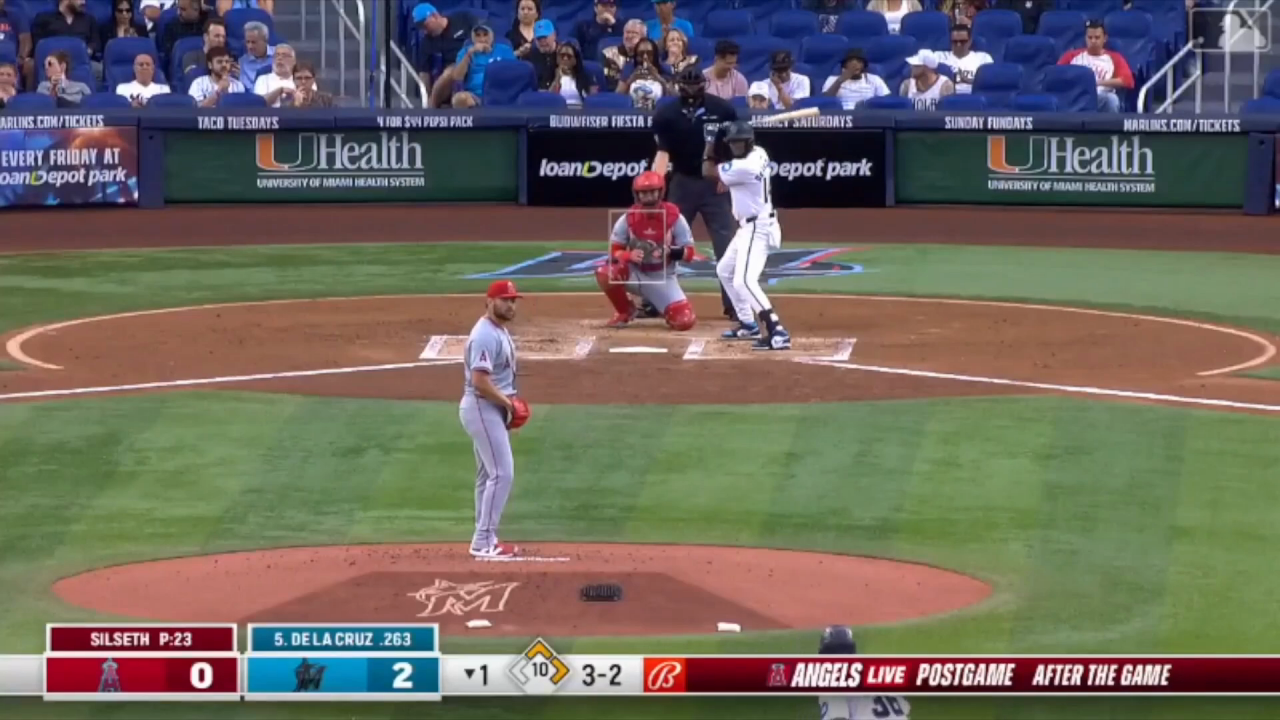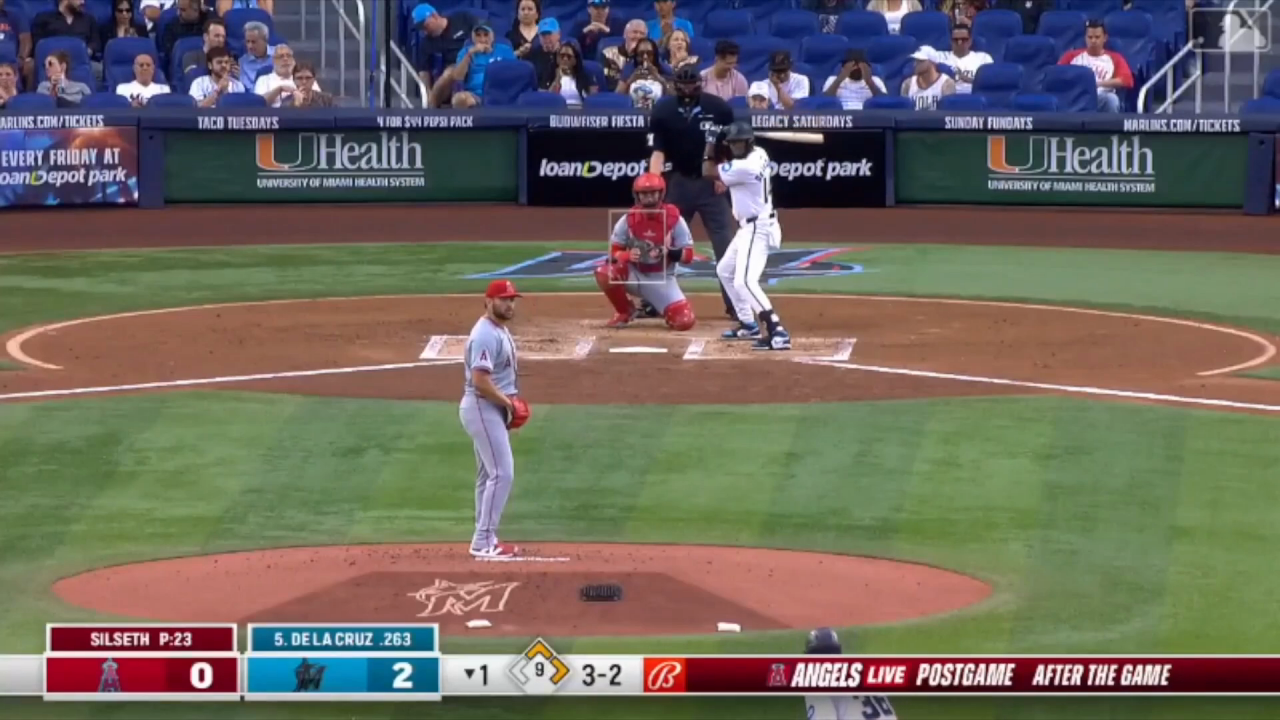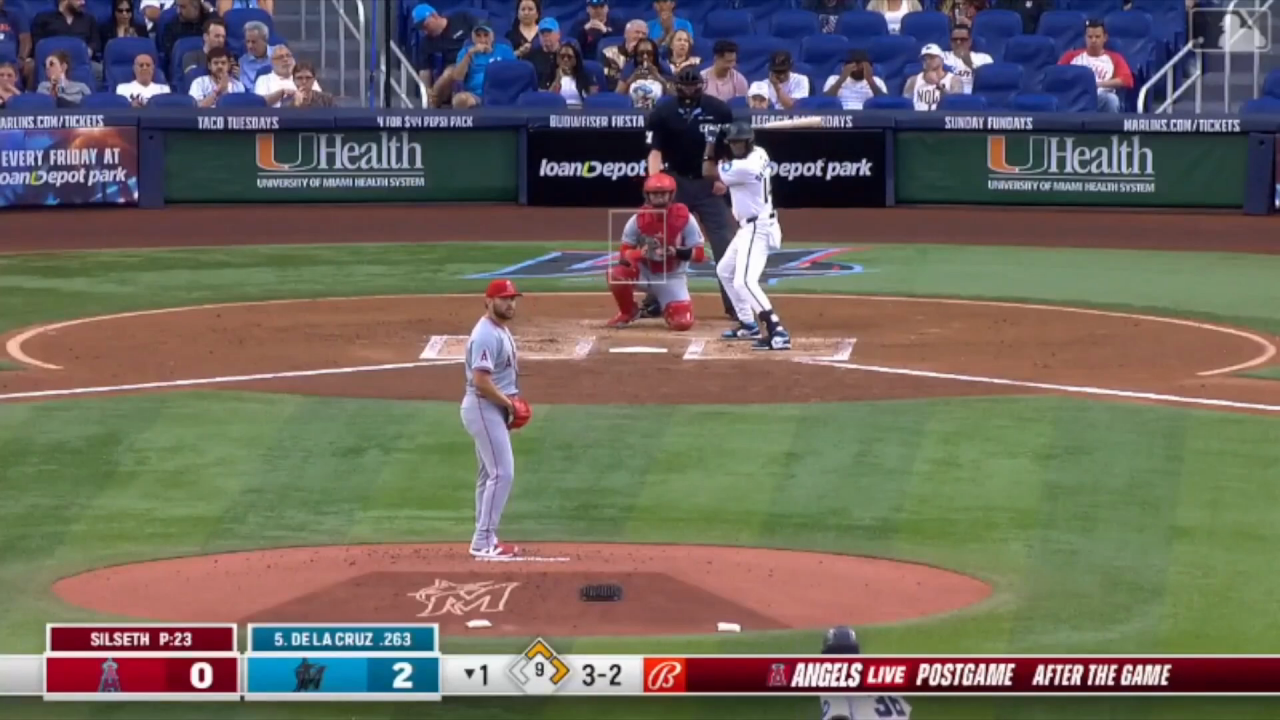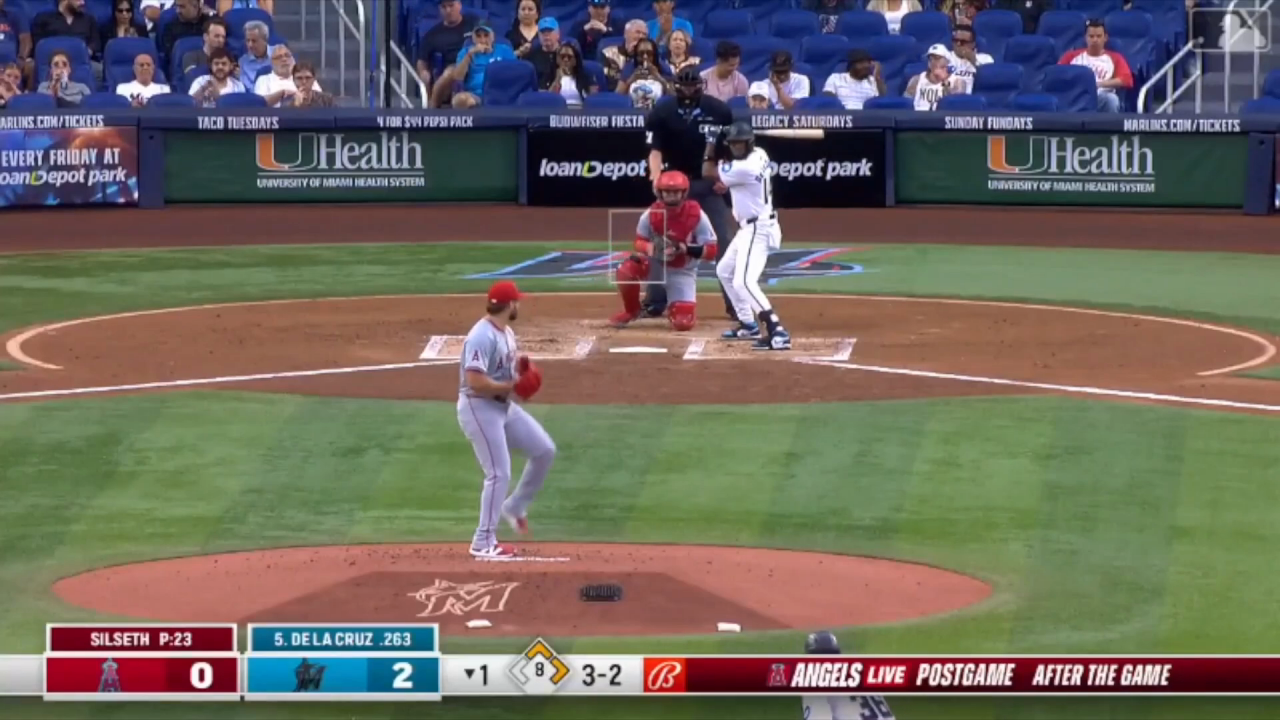
dt=0.5s
person 1, frame 1
left shoulder: (500, 331)
right shoulder: (485, 335)
right elbow: (480, 382)
left wrist: (510, 403)
right wrist: (509, 404)
left hip: (492, 409)
right hip: (483, 409)
left knee: (489, 475)
right knee: (502, 474)
left ankle: (485, 539)
right ankle: (483, 542)
person 1, frame 2
left shoulder: (500, 330)
right shoulder: (485, 335)
right elbow: (480, 381)
left wrist: (510, 403)
right wrist: (510, 403)
left hip: (492, 409)
right hip: (482, 409)
left knee: (489, 475)
right knee: (502, 474)
left ankle: (486, 539)
right ankle: (483, 542)
person 1, frame 3
left shoulder: (502, 330)
right shoulder: (486, 335)
right elbow: (481, 381)
left wrist: (512, 404)
right wrist: (511, 404)
left hip: (495, 409)
right hip: (484, 409)
left knee: (491, 475)
right knee: (502, 474)
left ankle: (486, 539)
right ankle: (482, 542)
person 1, frame 4
left shoulder: (507, 333)
right shoulder: (481, 336)
right elbow: (475, 381)
left wrist: (525, 374)
right wrist: (512, 385)
left hip: (505, 406)
right hip: (479, 409)
left knee: (545, 451)
right knee: (499, 474)
left ankle: (514, 508)
right ankle: (483, 542)
person 2, frame 1
left shoulder: (722, 108)
right shoulder: (667, 113)
right elbow: (663, 151)
left hip: (714, 182)
right hip: (682, 182)
left knee: (726, 243)
left ankle: (733, 304)
person 2, frame 2
left shoulder: (718, 107)
right shoulder: (663, 112)
right elbow: (658, 152)
left hip: (711, 182)
right hip: (679, 181)
left knee: (725, 242)
left ankle: (735, 303)
person 2, frame 3
left shoulder: (718, 109)
right shoulder: (662, 112)
right elbow: (656, 150)
left hip: (709, 183)
right hip: (677, 182)
left knee: (723, 242)
left ankle: (734, 304)
right ankle: (653, 301)
person 2, frame 4
left shoulder: (718, 109)
right shoulder: (662, 111)
right elbow: (655, 149)
right wrist: (657, 176)
left hip: (709, 183)
left knee: (722, 241)
left ankle: (735, 303)
right ankle: (654, 303)
person 3, frame 1
left shoulder: (744, 167)
right shoulder: (758, 153)
left elbow: (708, 172)
right elbow: (728, 160)
left wrist: (710, 144)
right wrist: (718, 145)
left hip: (757, 229)
right hip: (749, 227)
left knee: (743, 281)
right knee: (725, 271)
left ankle: (777, 332)
right ankle: (749, 324)
person 3, frame 2
left shoulder: (745, 167)
right shoulder: (758, 154)
left elbow: (708, 171)
right elbow: (729, 161)
right wrist: (721, 147)
left hip: (757, 229)
right hip: (749, 227)
left knee: (744, 281)
right knee: (725, 271)
left ankle: (778, 332)
right ankle: (749, 324)
person 3, frame 3
left shoulder: (745, 167)
right shoulder: (758, 154)
right elbow: (728, 161)
right wrist: (719, 144)
left hip: (758, 229)
right hip: (750, 227)
left knee: (744, 281)
right knee: (725, 271)
left ankle: (778, 333)
right ankle: (748, 324)
person 3, frame 4
left shoulder: (745, 168)
right shoulder: (758, 155)
right elbow: (729, 162)
left hip: (758, 229)
right hip: (750, 228)
left knee: (743, 281)
right knee: (725, 271)
left ankle: (778, 333)
right ankle: (749, 324)
person 4, frame 1
left shoulder: (674, 218)
right shoulder: (628, 219)
left elbow: (689, 253)
right elbow: (614, 252)
left wrist: (668, 251)
right wrist: (630, 255)
left hip: (663, 278)
right hip: (635, 275)
left knee: (684, 321)
right knee: (604, 273)
left ankle: (657, 305)
right ankle: (626, 312)
person 4, frame 2
left shoulder: (674, 219)
right shoulder: (627, 220)
left elbow: (688, 256)
right elbow: (613, 253)
left wrist: (666, 252)
right wrist: (628, 256)
left hip: (662, 279)
right hip: (634, 276)
left knee: (684, 321)
right knee: (604, 272)
left ankle: (657, 307)
right ankle: (626, 312)
person 4, frame 3
left shoulder: (684, 219)
right shoulder: (637, 220)
left elbow: (699, 254)
right elbow: (624, 253)
left wrist: (674, 251)
right wrist: (641, 253)
left hip: (672, 278)
right hip: (644, 273)
left knee: (682, 323)
right knee: (615, 274)
left ankle: (666, 308)
right ankle: (628, 312)
person 4, frame 4
left shoulder: (697, 216)
right shoulder: (651, 213)
left elbow: (711, 252)
right elbow: (639, 241)
left wrist: (683, 248)
right wrist: (648, 248)
left hip: (682, 273)
right hip: (656, 264)
left knee: (683, 323)
right knee: (626, 270)
left ankle: (675, 307)
right ankle: (631, 311)
